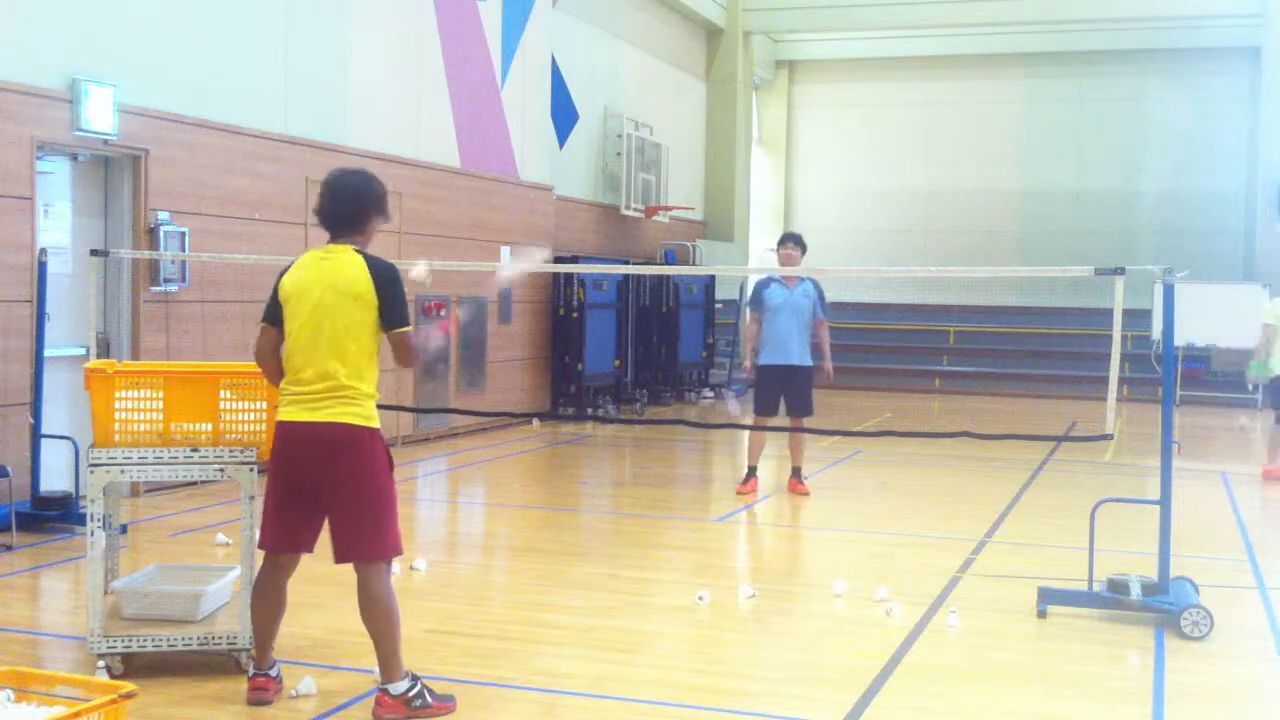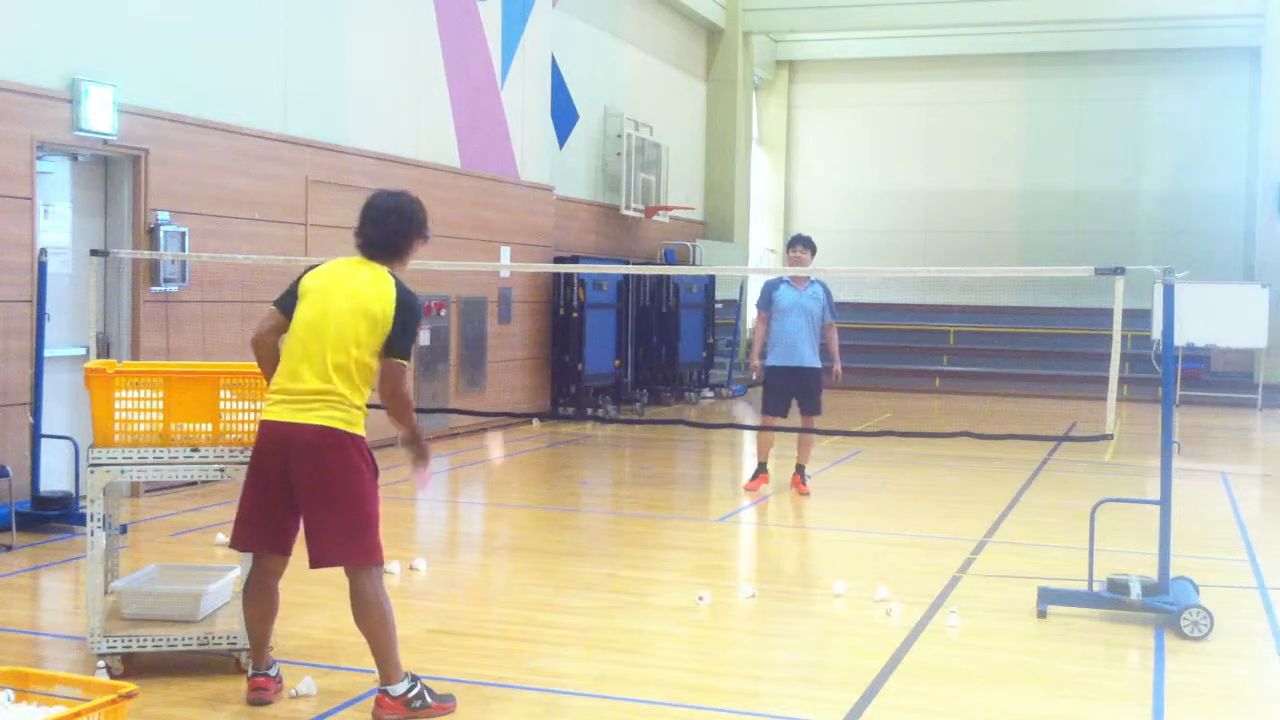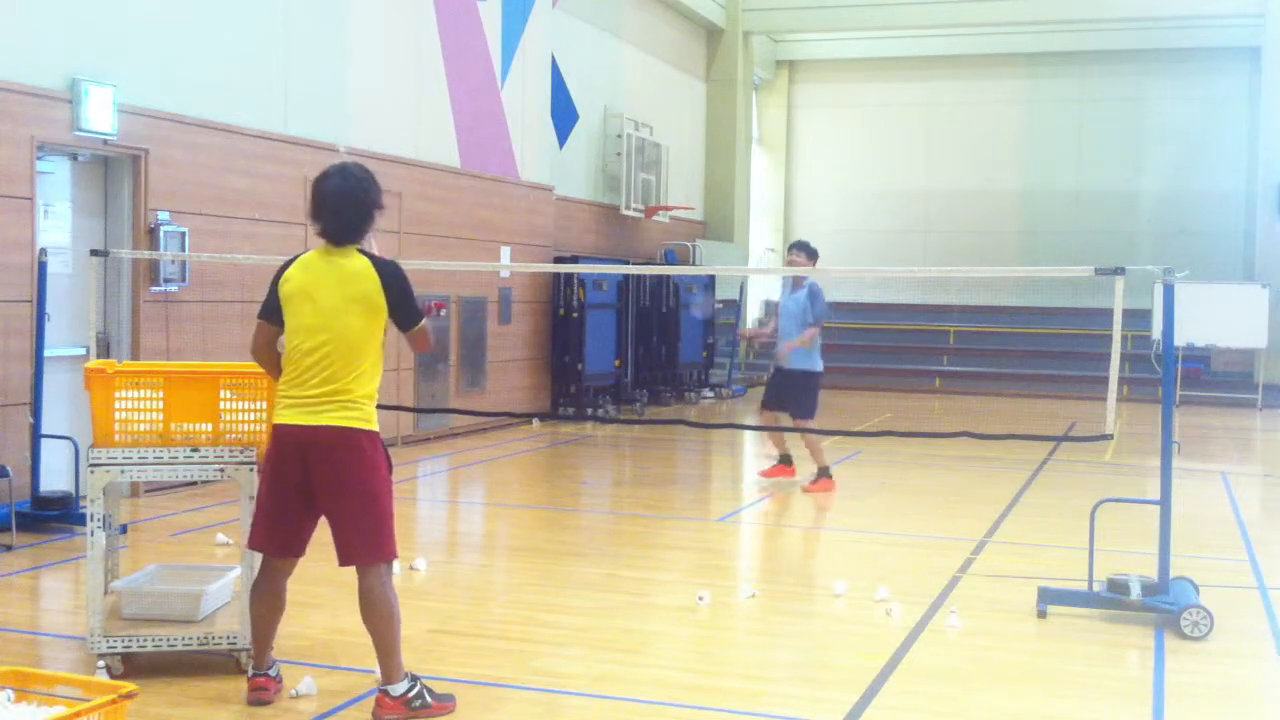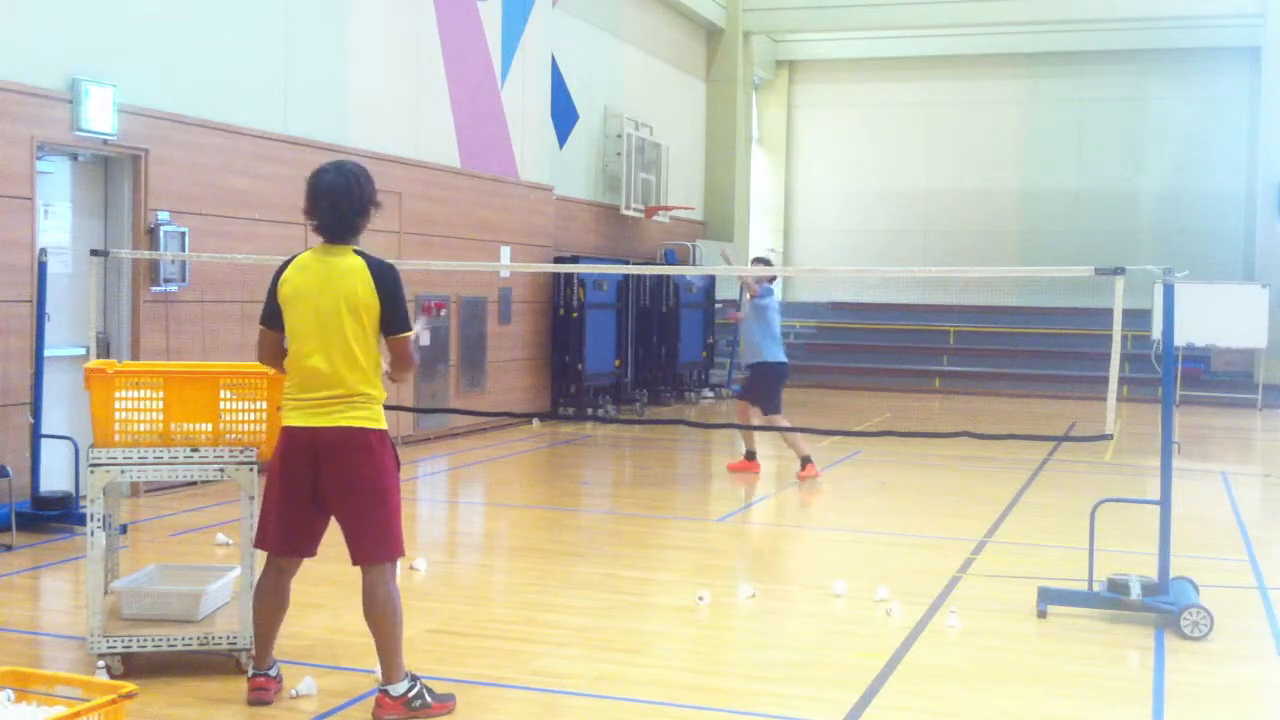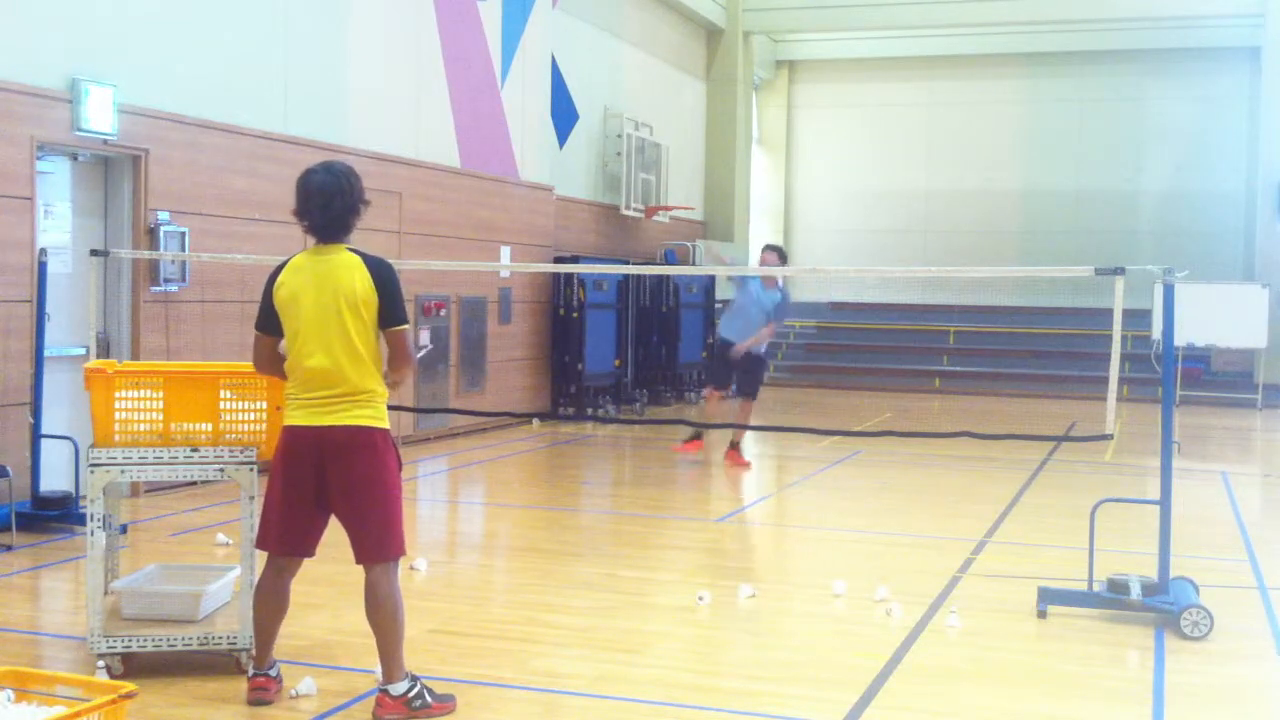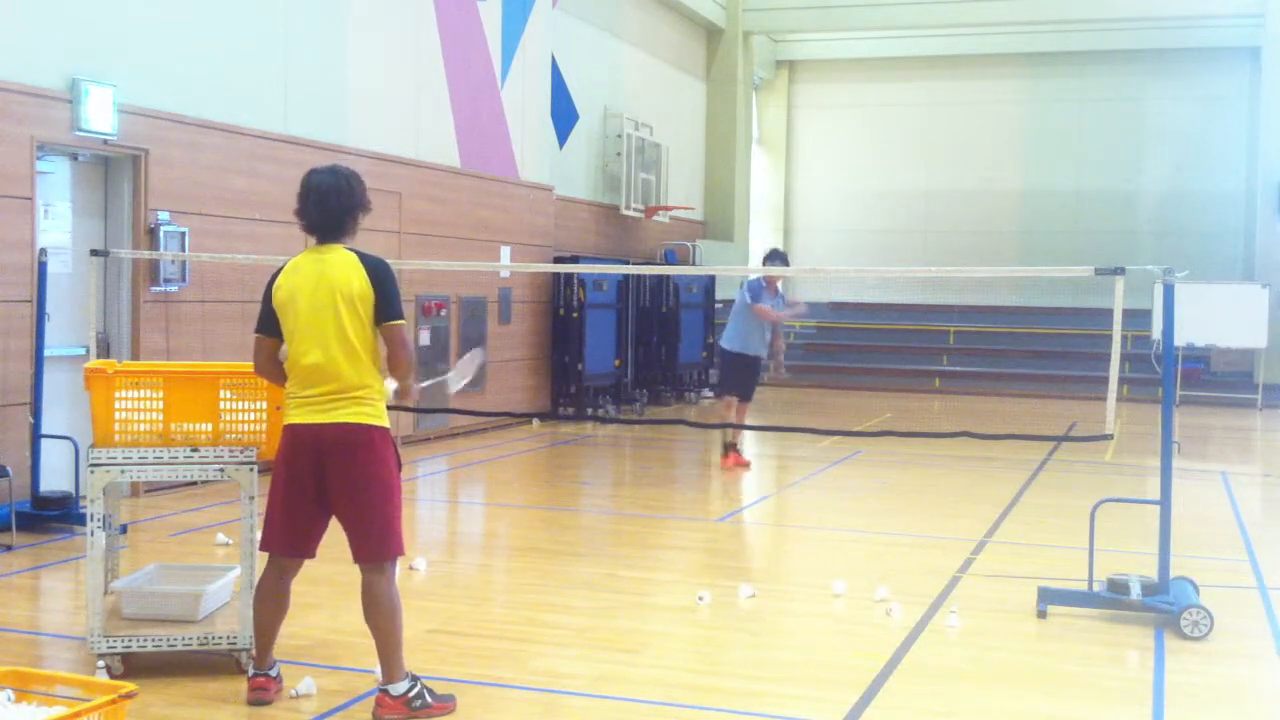
dt=0.5s
person 1, frame 1
left shoulder: (292, 273)
right shoulder: (378, 271)
left elbow: (264, 352)
right elbow: (406, 353)
left hip: (293, 428)
right hip: (350, 430)
left knee: (278, 557)
right knee: (372, 564)
left ankle: (261, 672)
person 1, frame 2
left shoulder: (316, 274)
right shoulder: (401, 299)
left elbow: (262, 338)
right elbow: (393, 388)
right wrist: (415, 441)
left hip: (276, 428)
right hip: (333, 435)
left knee: (266, 560)
right knee: (363, 569)
left ankle: (261, 672)
person 1, frame 3
left shoulder: (291, 271)
right shoulder: (383, 274)
left elbow: (261, 349)
right elbow: (424, 343)
left hip: (290, 431)
right hip: (349, 433)
left knee: (275, 561)
right knee: (372, 565)
left ankle: (261, 673)
person 1, frame 4
left shoulder: (288, 272)
right shoulder: (378, 274)
left elbow: (268, 353)
right elbow: (405, 362)
right wrist: (388, 373)
left hip: (298, 431)
right hip: (358, 433)
left knee: (281, 561)
right knee: (378, 565)
left ankle: (261, 672)
person 1, frame 5
left shoulder: (282, 276)
right shoulder: (375, 272)
left elbow: (264, 359)
right elbow: (403, 358)
right wrist: (388, 380)
left hip: (300, 432)
right hip: (360, 432)
left knee: (281, 560)
right knee: (380, 564)
left ankle: (261, 672)
person 1, frame 6
left shoulder: (282, 278)
right shoulder: (371, 269)
left elbow: (264, 363)
right elbow: (401, 354)
right wrist: (404, 385)
left hip: (300, 432)
right hip: (359, 431)
left knee: (282, 561)
right knee: (378, 565)
left ankle: (261, 673)
person 2, frame 1
left shoulder: (812, 288)
right shoulder: (764, 286)
left elbow: (821, 325)
right elbow: (753, 323)
left wrist: (827, 358)
right wrist: (747, 356)
left hip: (800, 364)
right hip: (768, 363)
left knee: (798, 421)
right knee: (760, 419)
left ankle: (796, 476)
right ankle: (751, 475)
person 2, frame 2
left shoulder: (821, 290)
right shoulder: (773, 287)
left elbow: (829, 328)
right elbow: (761, 323)
left wrist: (836, 361)
right wrist: (755, 355)
left hip: (809, 365)
right hip: (777, 364)
left knee: (808, 420)
right knee: (769, 418)
left ankle: (800, 474)
right ankle: (761, 471)
person 2, frame 3
left shoulder: (813, 291)
right shoulder: (787, 291)
left elbow: (815, 330)
left wrist: (790, 346)
right wrist: (759, 333)
left hip: (805, 369)
right hip: (783, 367)
left knee: (801, 422)
right knee: (768, 413)
left ankle: (825, 475)
right ankle: (786, 462)
person 2, frame 4
left shoulder: (765, 291)
right shoulder: (756, 301)
left elbow: (752, 288)
left wrist: (733, 266)
right wrist: (741, 319)
left hip: (770, 364)
right hip: (759, 364)
left knee: (772, 417)
right knee: (742, 406)
left ankle: (807, 462)
right ankle: (750, 459)
person 2, frame 5
left shoulder: (782, 296)
right shoulder: (746, 279)
left elbow: (771, 328)
left wrist: (747, 343)
left hip: (754, 352)
right hip: (727, 343)
left knee: (748, 402)
right knee: (714, 394)
left ankle: (734, 449)
right ankle: (697, 437)
person 2, frame 6
left shoulder: (780, 298)
right shoulder: (752, 286)
left elbow: (777, 332)
right elbow: (766, 315)
left wrist: (779, 358)
right wrist: (792, 312)
left hip: (755, 355)
right hip: (732, 350)
left knee: (743, 404)
right knee: (729, 400)
left ankle: (733, 450)
right ankle: (727, 449)
